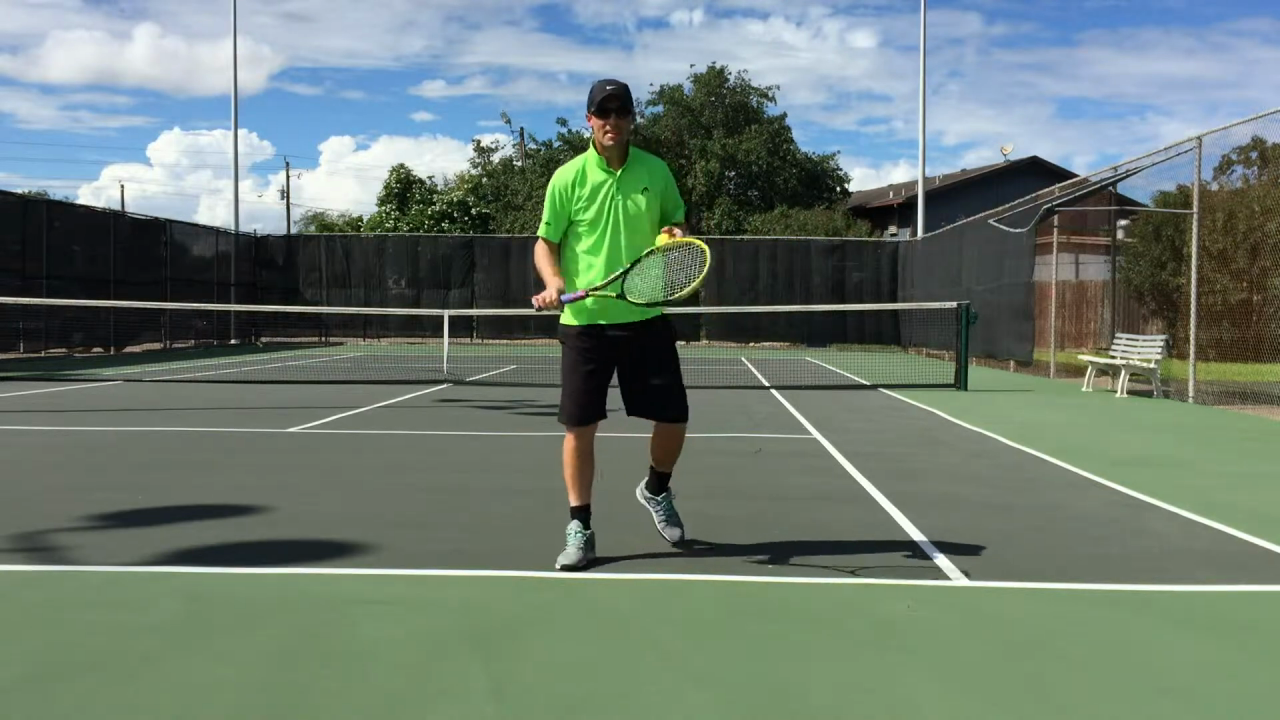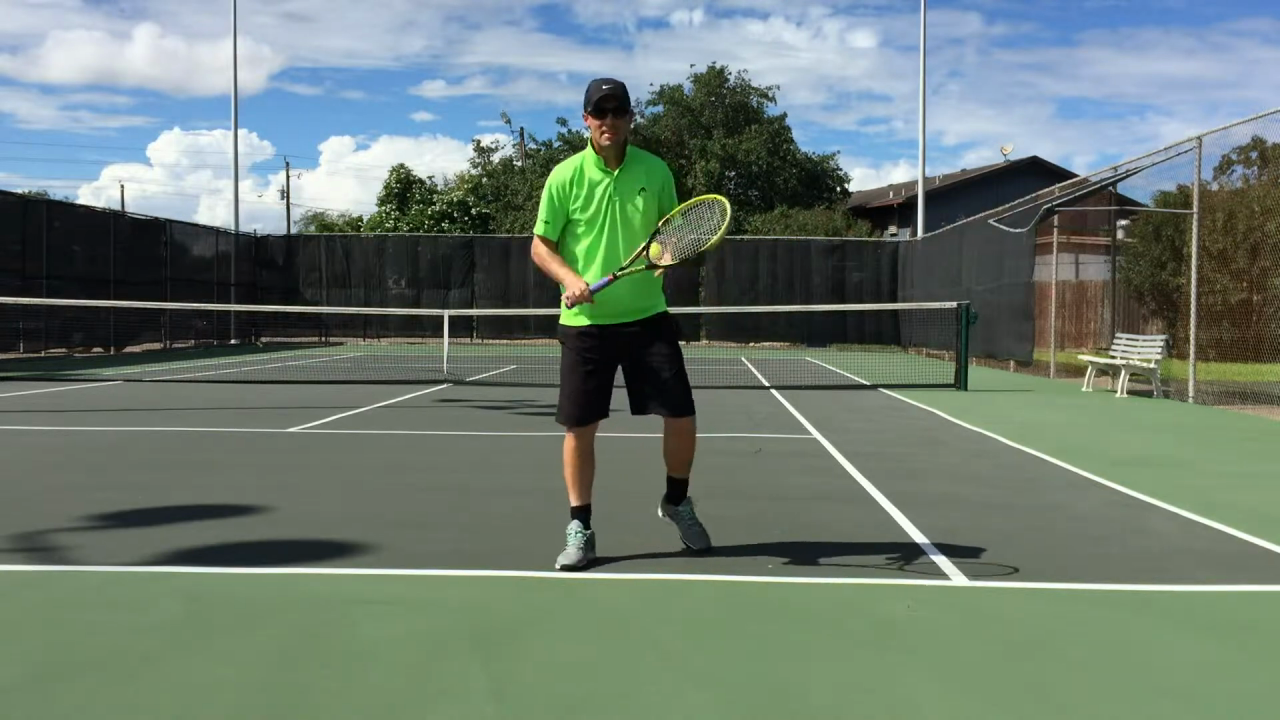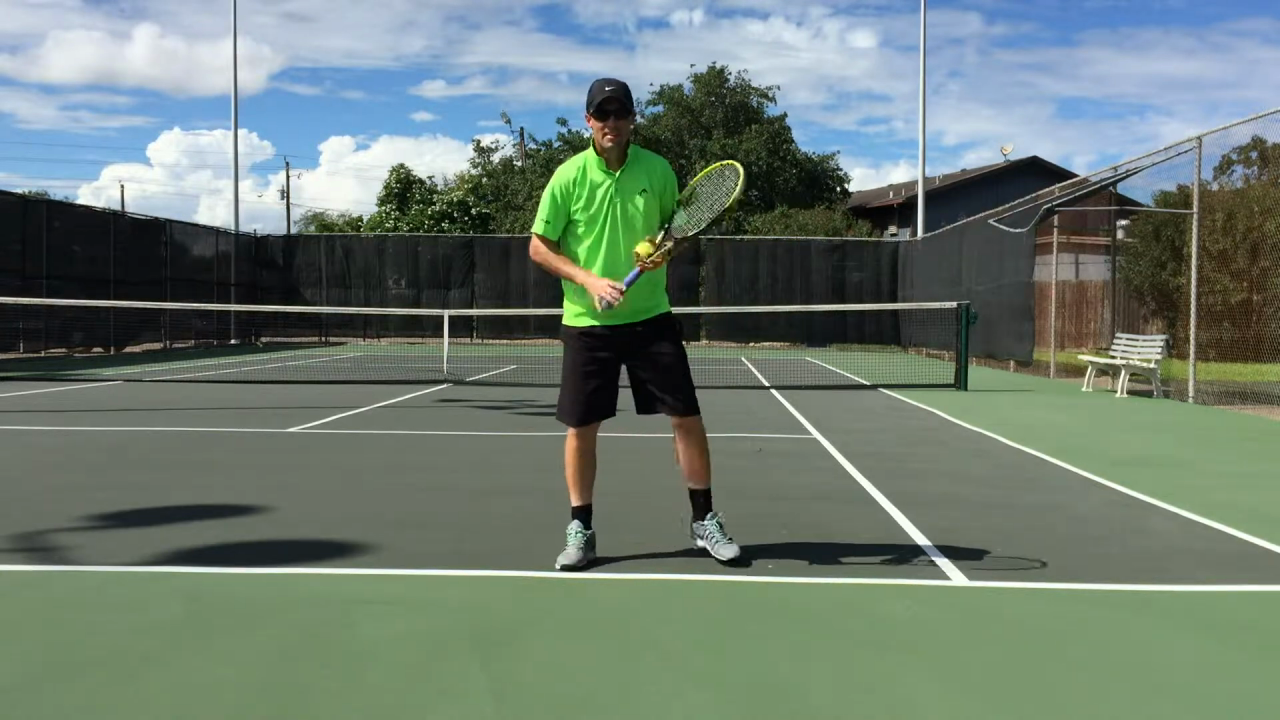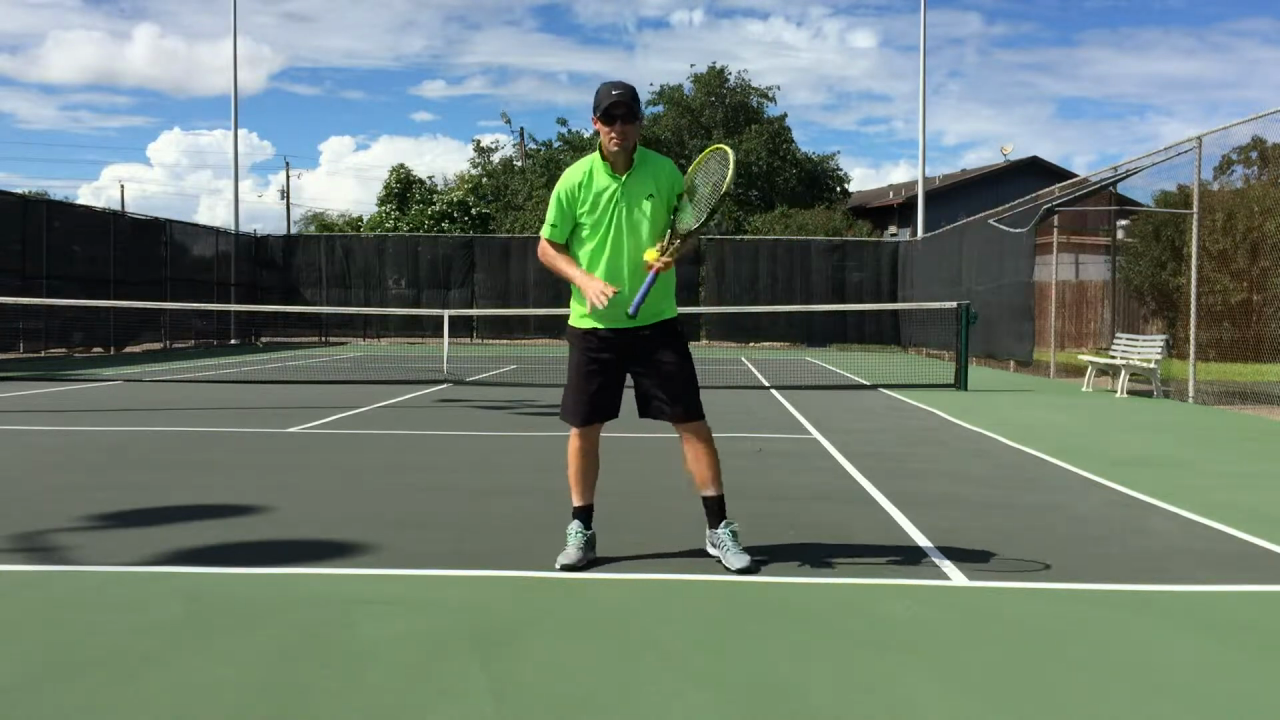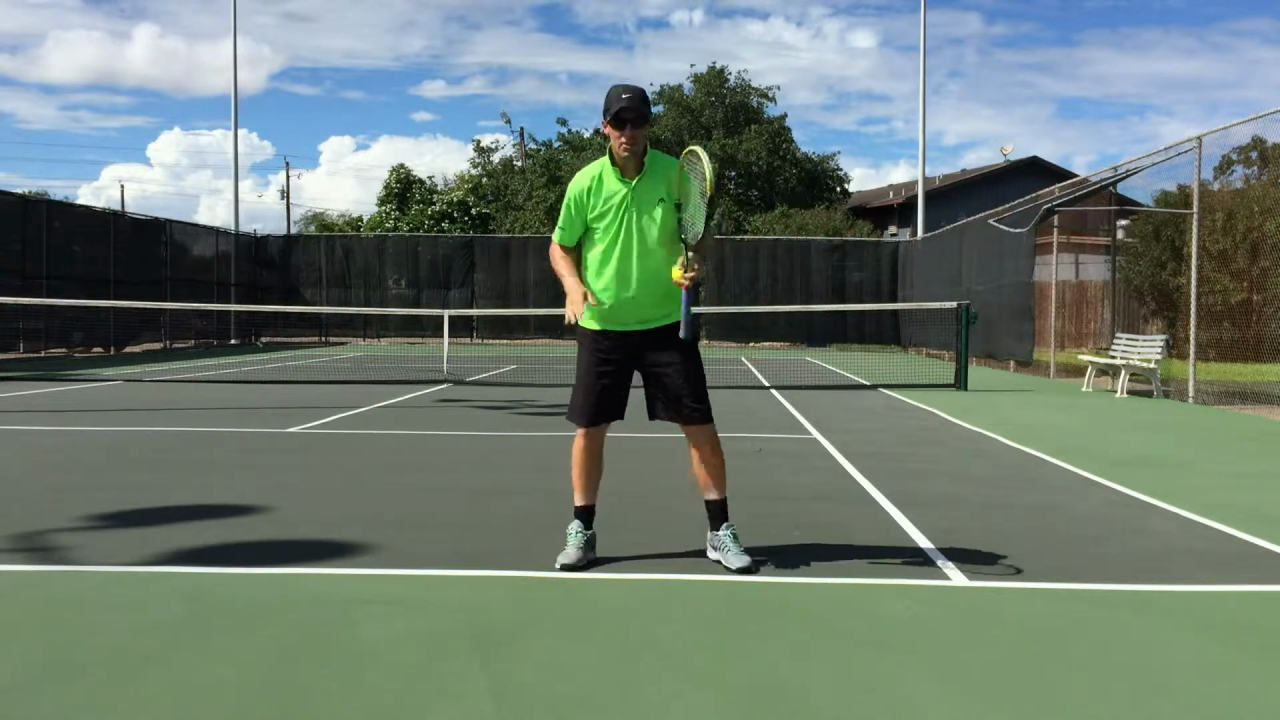
dt=0.1s
person 1, frame 1
left shoulder: (656, 171)
right shoulder: (567, 177)
left elbow: (672, 231)
right elbow: (546, 242)
left wrist: (677, 237)
right wrist: (553, 282)
left hip: (647, 318)
right hip: (586, 321)
left knee: (673, 418)
right knee: (580, 426)
left ankle: (656, 490)
right ankle: (580, 531)
person 1, frame 2
left shoulder: (655, 170)
right shoulder: (565, 176)
right elbow: (540, 244)
right wrist: (570, 279)
left hip: (646, 317)
right hip: (585, 322)
left knee: (680, 417)
right knee: (578, 427)
left ankle: (675, 502)
right ankle: (580, 532)
person 1, frame 3
left shoulder: (658, 169)
right shoulder: (568, 176)
right elbow: (539, 246)
left wrist: (665, 250)
right wrist: (588, 279)
left hip: (652, 317)
right hip: (589, 322)
left knee: (687, 417)
right knee: (581, 426)
left ankle: (704, 519)
right ankle: (580, 531)
person 1, frame 4
left shoulder: (665, 171)
right shoulder: (574, 180)
right elbow: (548, 246)
left wrist: (673, 253)
right wrist: (586, 282)
left hip: (657, 322)
right hip: (594, 326)
left knee: (691, 422)
right knee: (583, 428)
left ankle: (720, 530)
right ankle: (581, 531)
person 1, frame 5
left shoulder: (675, 173)
right shoulder: (585, 183)
right elbow: (560, 247)
left wrist: (693, 261)
right wrist: (573, 288)
left hip: (667, 325)
right hip: (604, 327)
left knee: (699, 426)
right knee: (589, 428)
left ankle: (720, 532)
right ankle: (582, 532)
